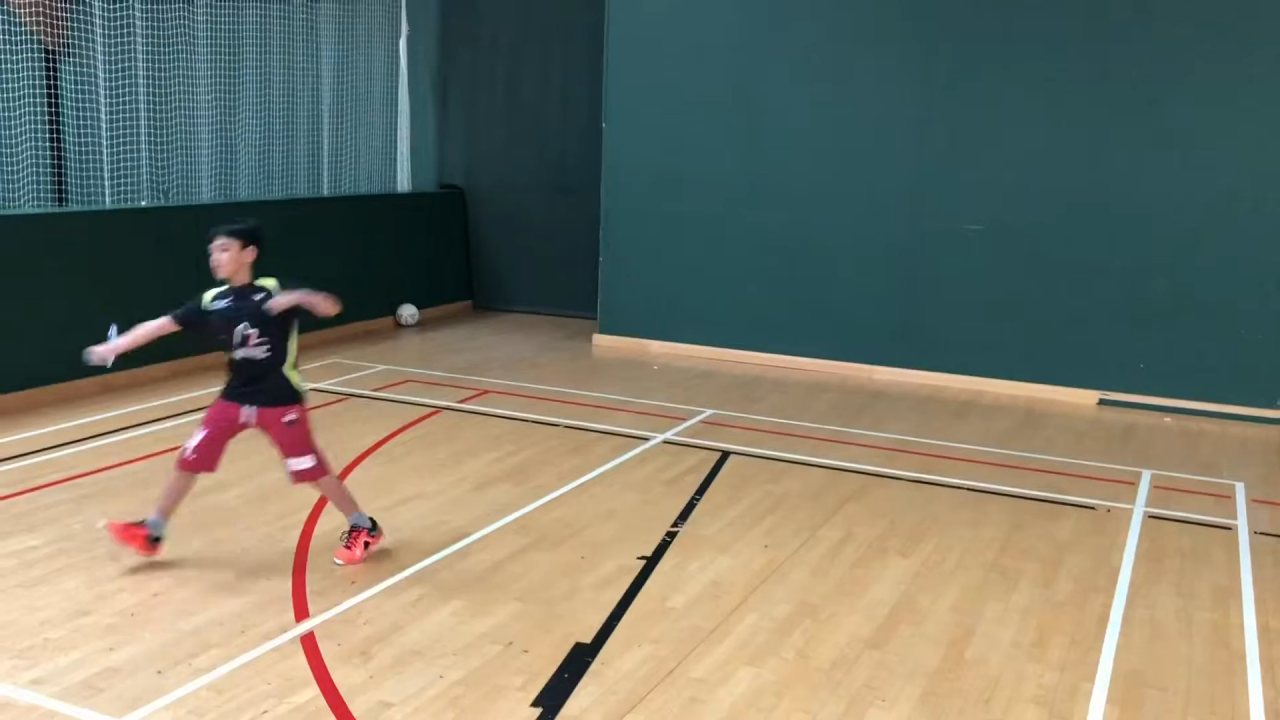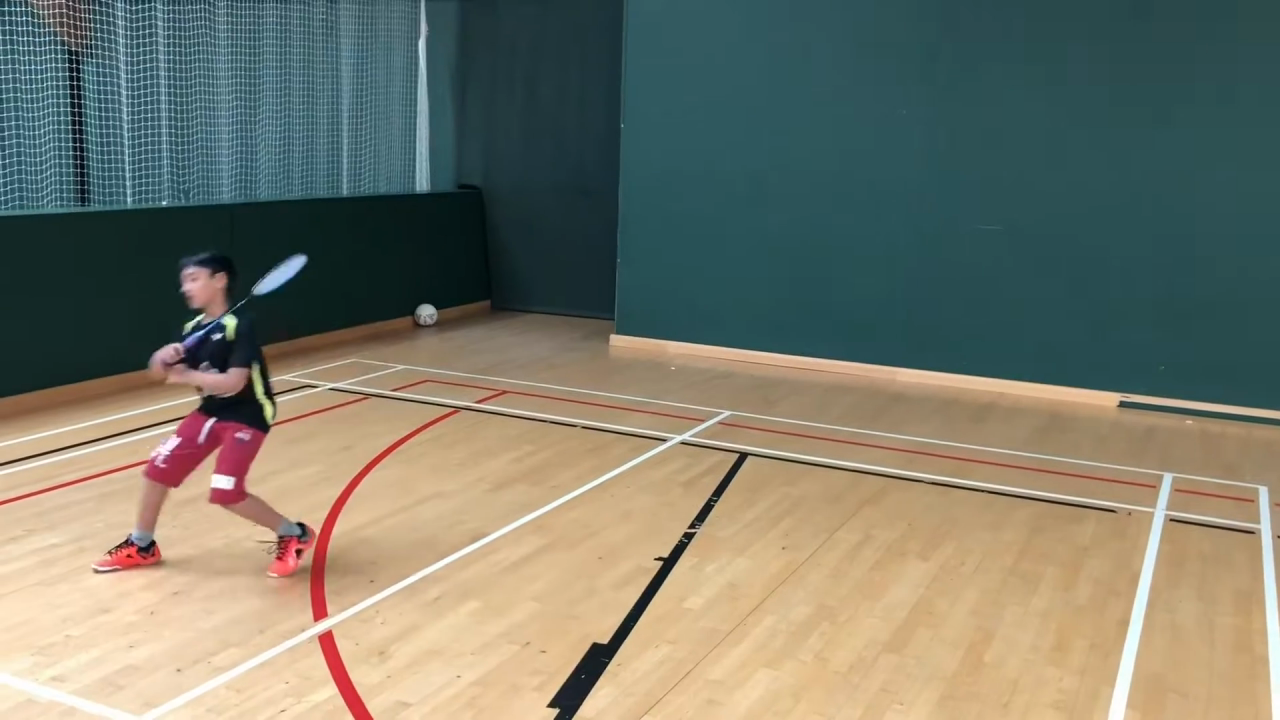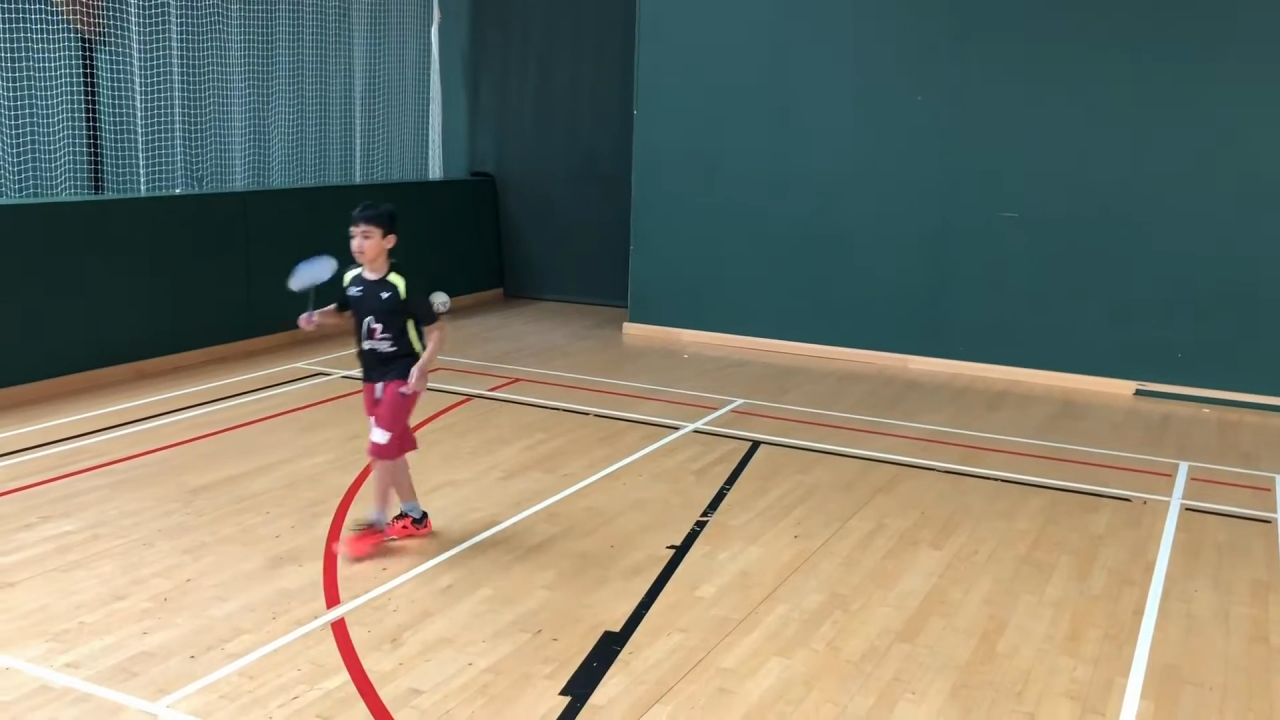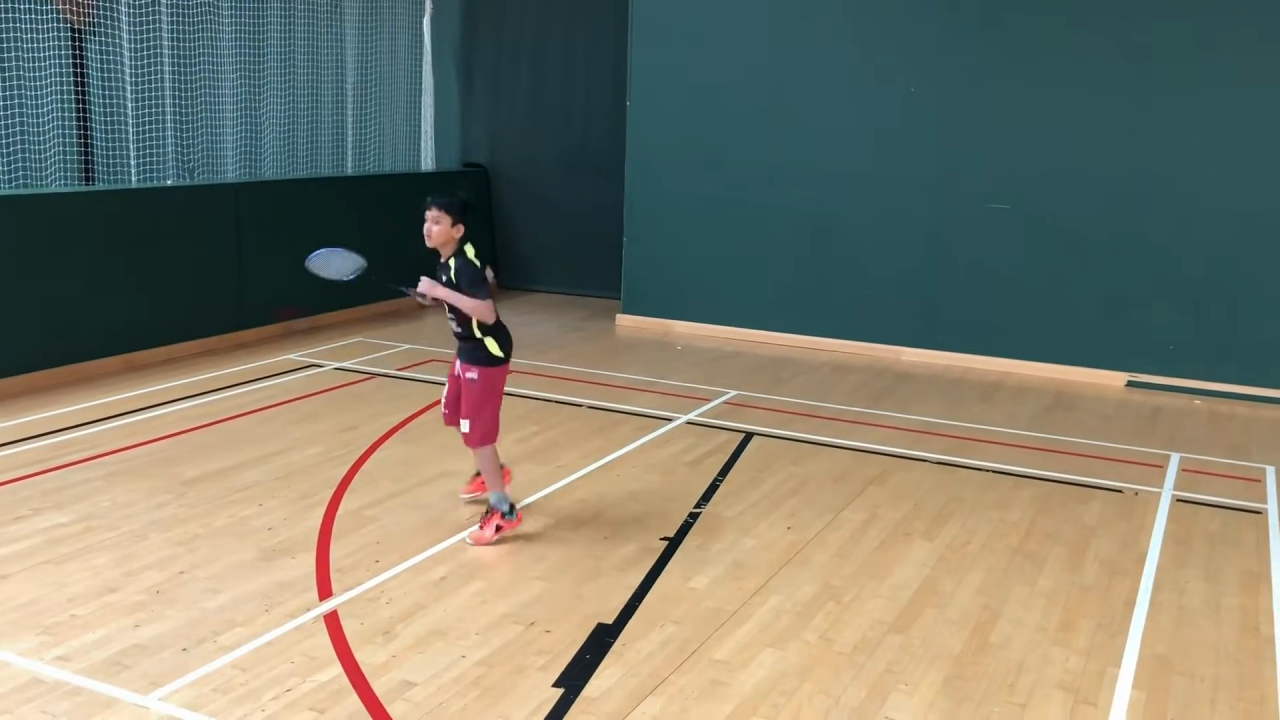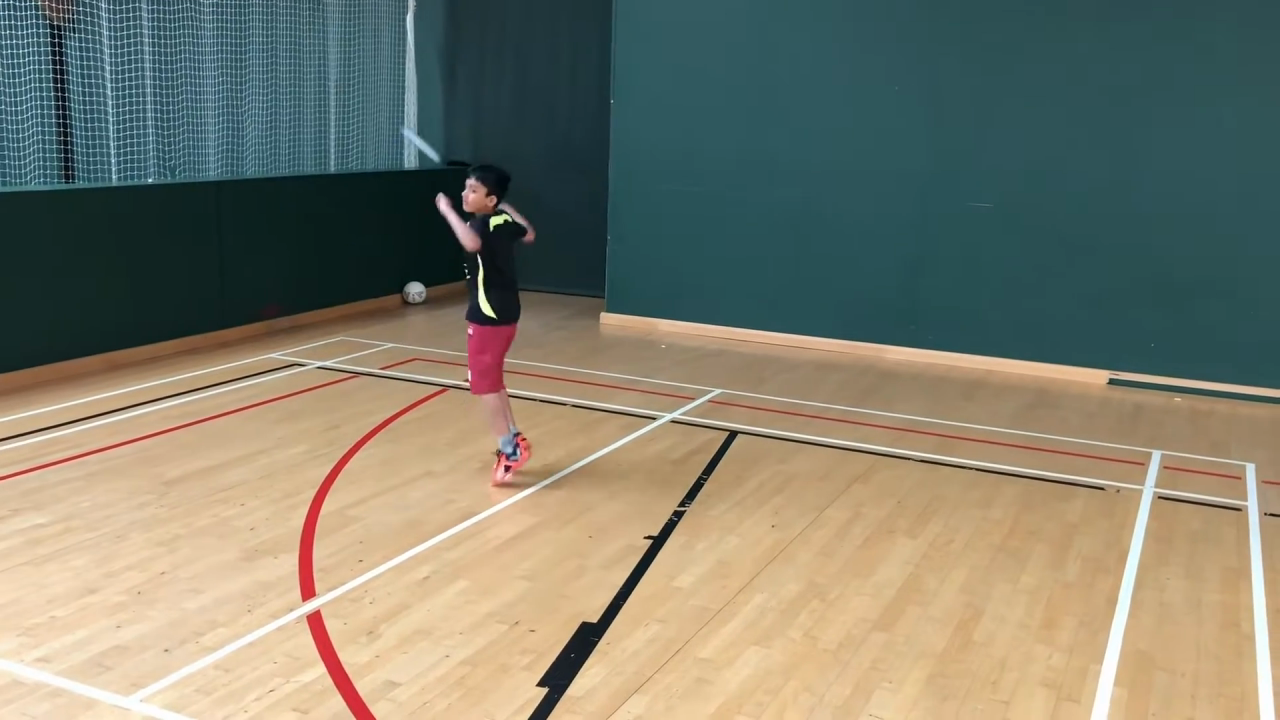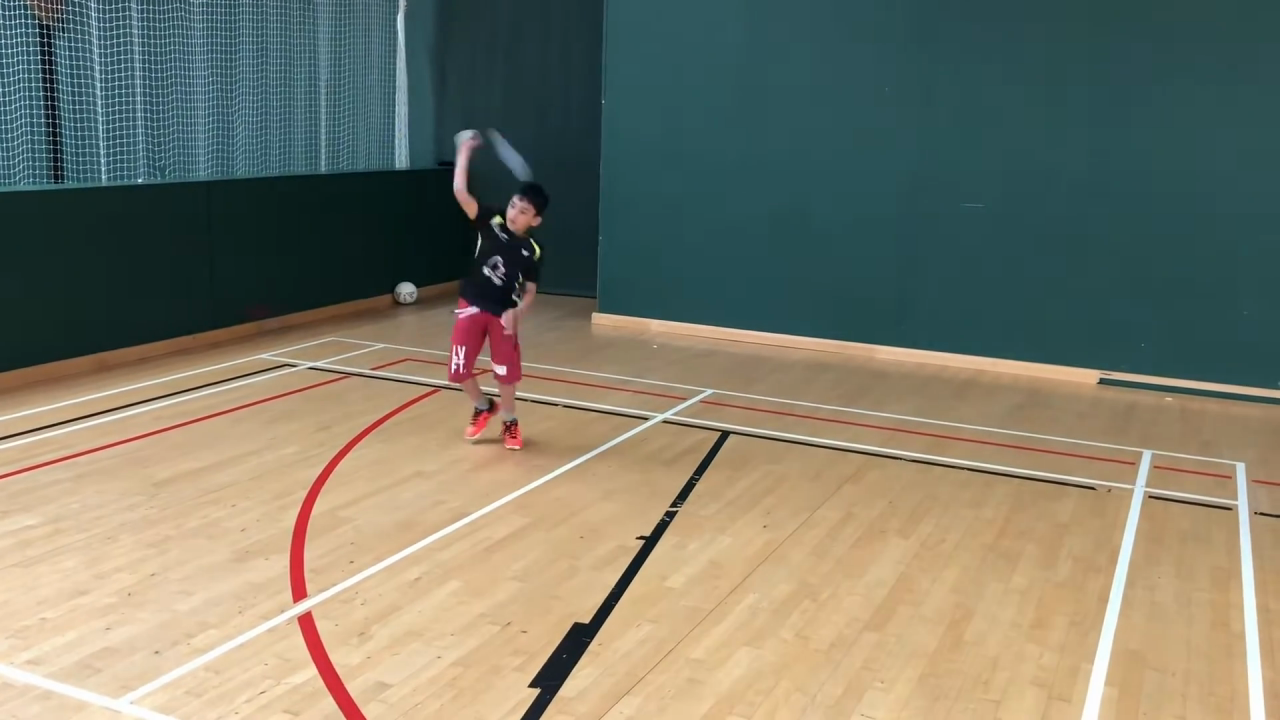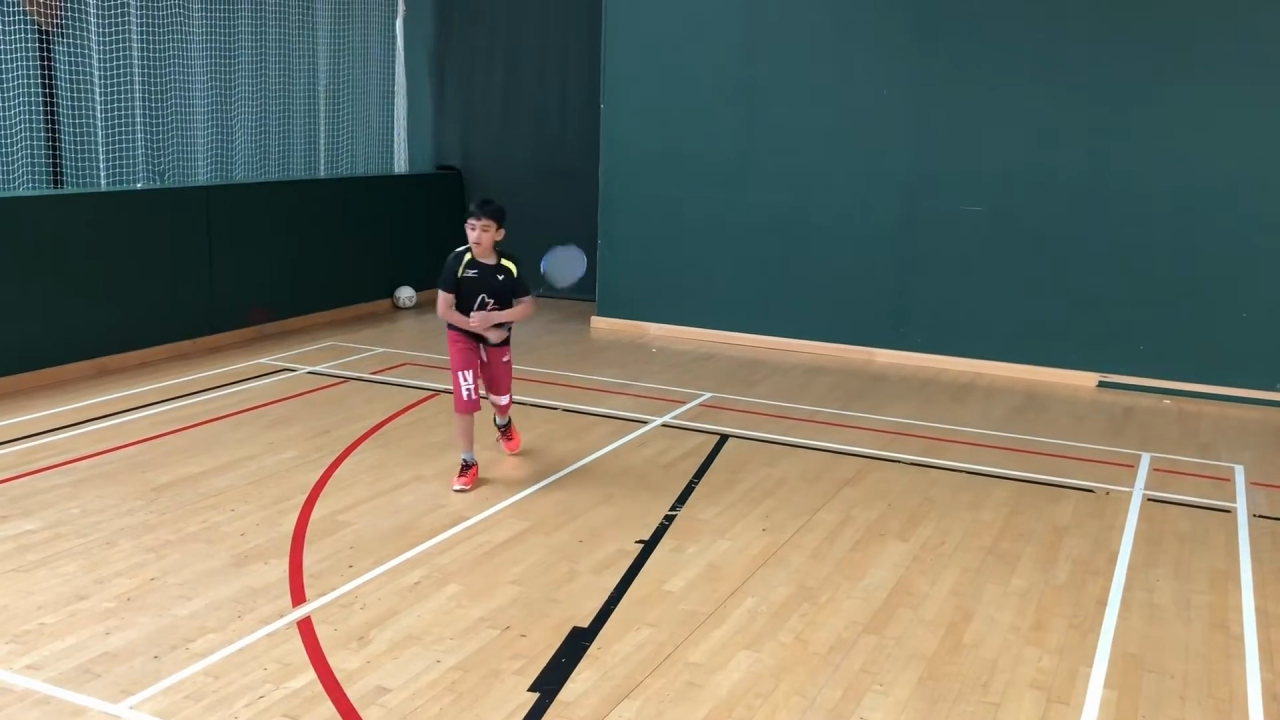
dt=0.5s
person 1, frame 1
left shoulder: (275, 290)
right shoulder: (211, 301)
left elbow: (330, 308)
right elbow: (160, 326)
left wrist: (300, 297)
right wrist: (113, 346)
left hip: (279, 397)
right hip: (236, 396)
left knee: (309, 468)
right knee: (192, 457)
left ankle: (363, 527)
right ankle: (151, 532)
person 1, frame 2
left shoulder: (239, 326)
right shoulder: (196, 327)
left elbow: (234, 383)
right elbow: (158, 371)
left wrist: (186, 376)
right wrist: (165, 356)
left hip: (247, 417)
right hip: (211, 412)
left knee: (226, 491)
right knee: (160, 469)
left ankle: (294, 535)
right ankle: (140, 545)
person 1, frame 3
left shoulder: (404, 286)
right shoulder: (351, 279)
left elbow: (434, 333)
right elbow: (343, 313)
left wrist: (422, 366)
right wrist: (316, 316)
left hip: (401, 377)
right hip: (373, 377)
left knee: (382, 446)
right knee: (391, 448)
left ankle: (374, 524)
right ankle: (414, 516)
person 1, frame 4
left shoulder: (462, 268)
right shoulder: (457, 260)
left elbow: (488, 313)
right elbow: (485, 276)
left wrist: (442, 292)
right wrist: (443, 291)
left hip: (485, 355)
right hip: (471, 352)
left knee: (476, 432)
right knee: (452, 411)
left ankle: (504, 511)
right ankle: (488, 472)
person 1, frame 5
left shoulder: (482, 224)
right shoulder: (505, 221)
left elbow: (471, 243)
right elbow: (529, 233)
left wrist: (448, 211)
right wrist: (508, 208)
left hip: (488, 317)
right hip: (506, 314)
left knee: (484, 383)
right knee: (490, 378)
left ankle: (509, 450)
right ankle: (514, 437)
person 1, frame 6
left shoulder: (531, 250)
right shoulder: (491, 223)
left elbow: (530, 290)
right elbow: (461, 191)
left wrist: (516, 312)
right wrist: (465, 151)
left hip: (505, 313)
right hip: (472, 306)
left knee: (507, 374)
right knee: (459, 373)
left ankle: (509, 421)
right ankle: (482, 406)
person 1, frame 7
left shoulder: (509, 267)
right shoulder: (457, 261)
left elbow: (527, 306)
right elbow: (443, 310)
left wrist: (493, 318)
right wrist: (483, 330)
left hip: (496, 339)
right hip: (462, 336)
left knee: (501, 398)
right knee: (465, 400)
left ankle: (503, 423)
right ankle: (468, 463)
